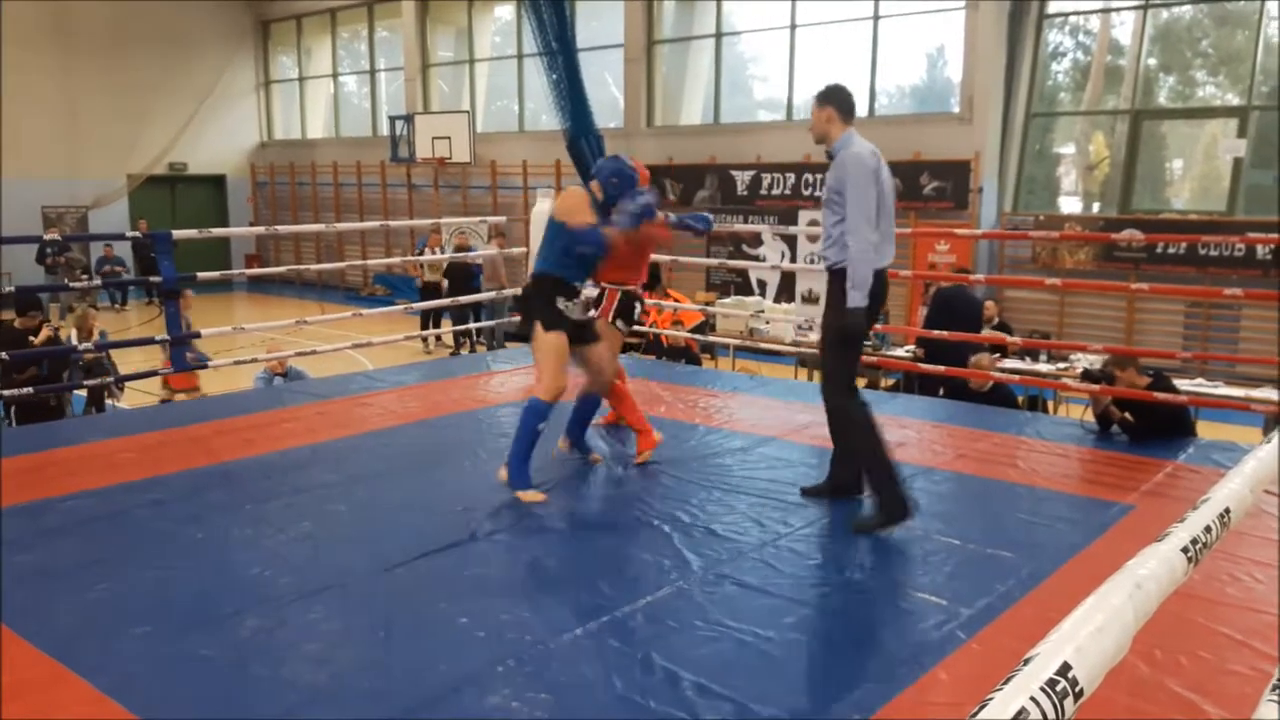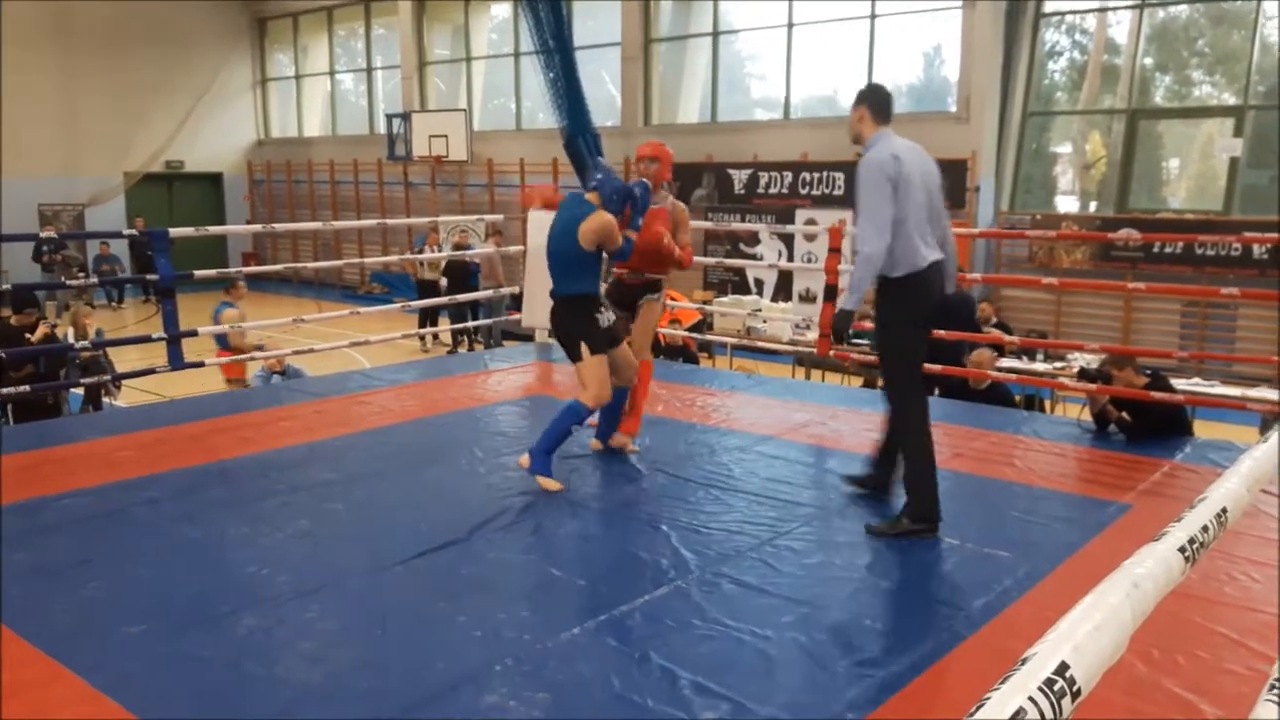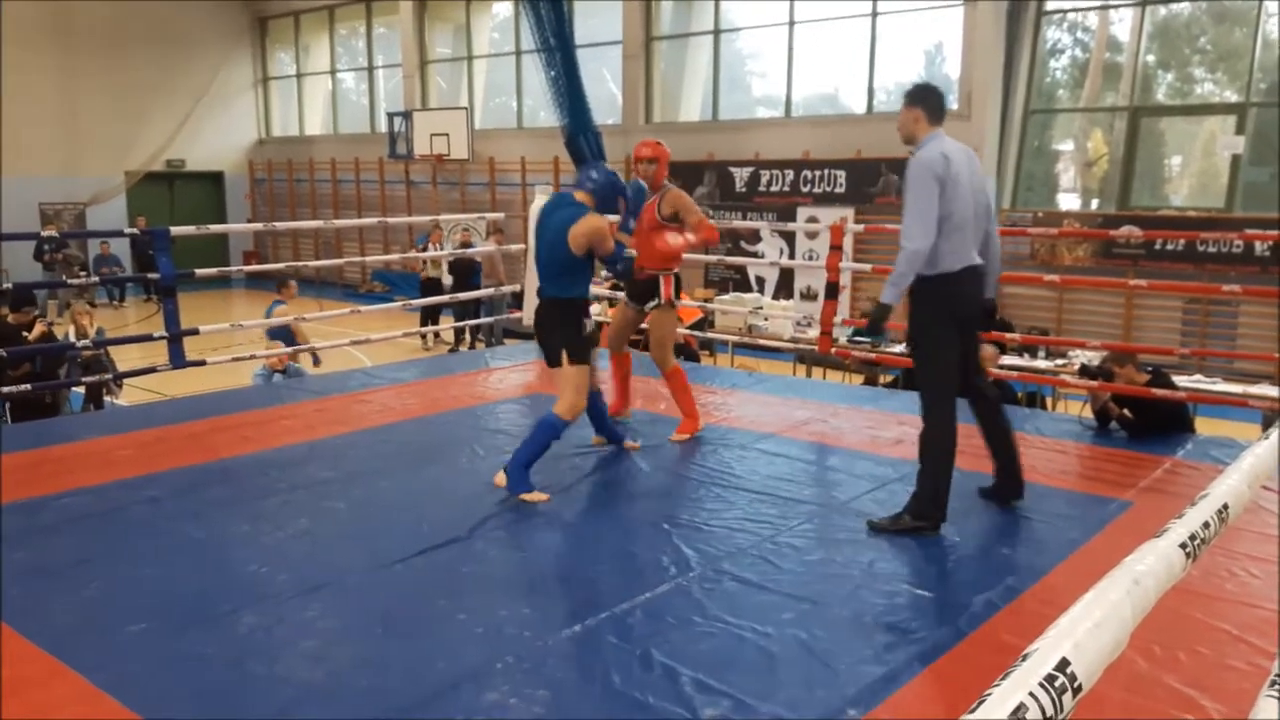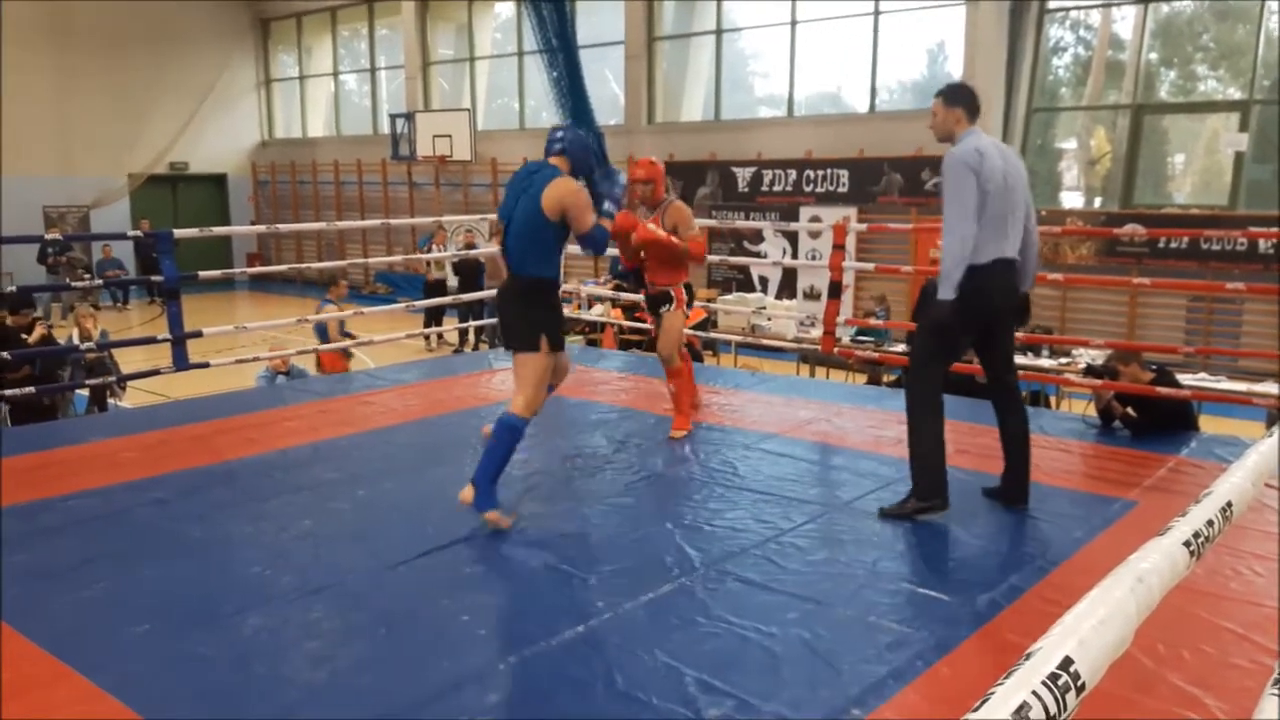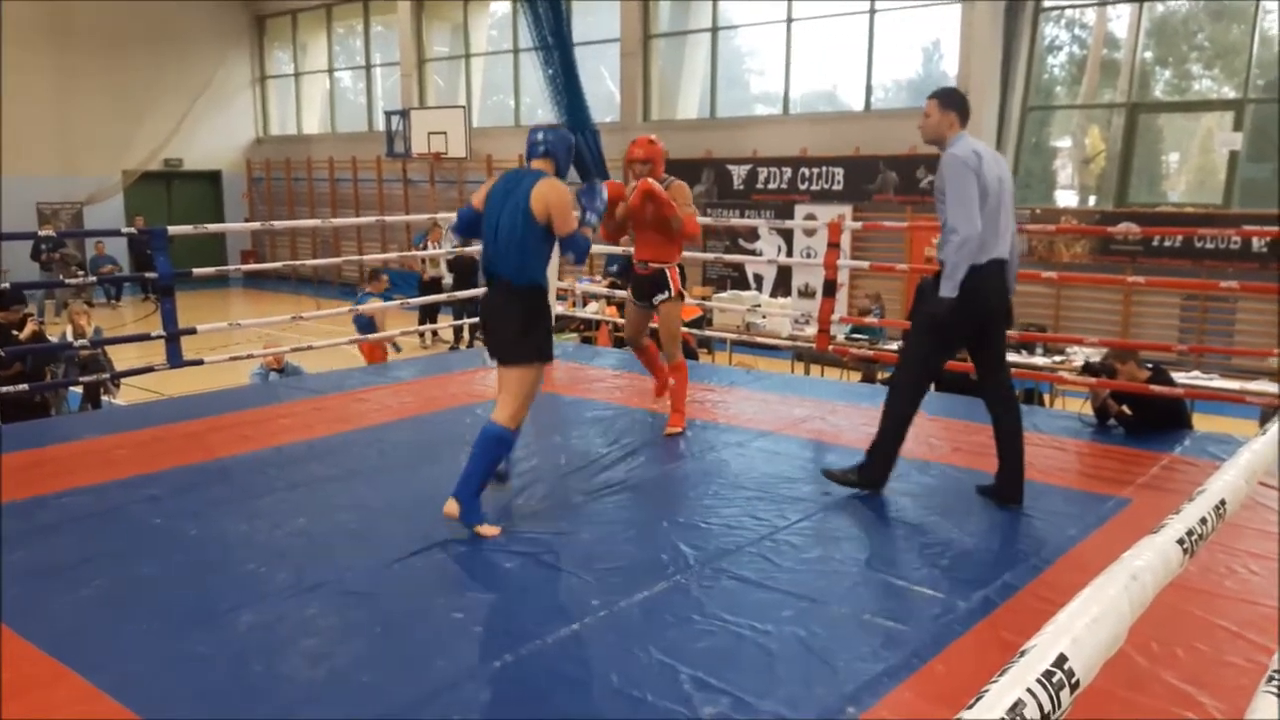
dt=0.3s
person 1, frame 1
left shoulder: (854, 158)
right shoulder: (852, 157)
left elbow: (862, 236)
left wrist: (856, 303)
left hip: (853, 285)
right hip: (851, 283)
left knee: (838, 388)
right knee: (841, 382)
left ankle: (890, 498)
right ankle: (844, 477)
person 1, frame 2
left shoulder: (876, 162)
right shoulder: (917, 155)
left elbow: (873, 243)
right elbow: (941, 226)
left wrist: (849, 304)
right wrist: (948, 284)
left hip: (900, 286)
right hip: (927, 279)
left knee: (905, 393)
right knee: (908, 386)
left ankle: (921, 511)
right ankle: (883, 472)
person 1, frame 3
left shoulder: (925, 161)
right shoulder: (968, 157)
left elbow: (918, 241)
right elbow: (989, 232)
left wrist: (888, 299)
right wrist: (988, 292)
left hip: (938, 288)
right hip: (969, 284)
left knee: (937, 396)
right knee: (974, 384)
left ankle: (926, 509)
right ankle: (1008, 479)
person 1, frame 4
left shoulder: (961, 157)
right shoulder: (1007, 155)
left elbow: (960, 232)
right elbow: (1028, 229)
left wrist: (945, 295)
right wrist: (1023, 287)
left hip: (972, 282)
right hip: (1004, 281)
left knee: (922, 376)
right knee: (1003, 383)
left ankle: (928, 490)
right ankle: (1015, 485)
person 1, frame 5
left shoulder: (957, 158)
right shoulder: (994, 160)
left elbow: (966, 231)
right elbow: (1007, 232)
left wrist: (947, 292)
right wrist: (1006, 291)
left hip: (967, 282)
right hip: (992, 282)
left knee: (912, 374)
right knee: (996, 383)
left ankle: (873, 470)
right ankle: (1009, 483)
person 2, frame 1
left shoulder: (603, 206)
right shoulder: (576, 198)
right elbow: (589, 244)
right wrist: (625, 219)
left hip: (567, 297)
right hip: (545, 297)
left knee: (605, 373)
right knee: (552, 385)
left ankle: (575, 438)
right ankle: (516, 469)
person 2, frame 2
left shoulder: (572, 200)
right shoulder: (601, 221)
right elbow: (623, 254)
right wrist: (638, 212)
left hip: (587, 308)
right hip: (577, 313)
left knee: (627, 371)
right knee: (596, 395)
left ankle: (606, 436)
right ankle: (537, 456)
person 2, frame 3
left shoulder: (556, 202)
right shoulder: (592, 224)
right elbow: (615, 261)
left hip: (564, 310)
right hip: (562, 318)
left knee: (588, 381)
right knee: (571, 406)
left ankle: (608, 432)
right ankle: (513, 473)
person 2, frame 4
left shoulder: (523, 175)
right shoulder: (570, 189)
right elbow: (595, 244)
right wrist: (610, 199)
left hip: (514, 291)
right hip: (535, 297)
left knee: (554, 371)
right knee: (528, 398)
left ankle: (503, 432)
right ankle: (480, 489)
person 2, frame 5
left shoulder: (500, 182)
right shoulder: (554, 191)
left elbow: (463, 226)
right elbow: (577, 253)
right wrist: (592, 211)
left hip: (496, 300)
right hip: (525, 304)
left knee: (517, 393)
right knee: (511, 408)
left ankle: (489, 463)
right ankle: (464, 500)
person 3, frame 1
left shoulder: (639, 212)
left hip: (616, 298)
right hip: (612, 296)
left knee: (601, 370)
right knee: (604, 363)
left ankle: (645, 434)
right ankle: (620, 410)
person 3, frame 2
left shoulder: (677, 210)
left elbow: (686, 260)
left wrist: (668, 247)
left hip: (651, 287)
right hip: (620, 283)
left knee: (638, 349)
left ankle: (629, 426)
person 3, frame 3
left shoulder: (675, 199)
right shoulder: (636, 198)
left elbow: (710, 233)
left wrist: (683, 240)
right wrist: (620, 237)
left hip: (662, 283)
right hip: (636, 279)
left knee: (661, 357)
right knee: (615, 342)
left ankle: (691, 418)
right ankle: (620, 403)
person 3, frame 4
left shoulder: (677, 210)
right shoulder: (639, 213)
left elbow: (699, 252)
right elbow: (631, 262)
left wrist: (664, 239)
right wrist: (622, 239)
left hip: (675, 292)
right hip: (653, 291)
left knee: (667, 352)
right knee: (673, 349)
left ankle: (682, 415)
right ankle: (690, 397)
person 3, frame 5
left shoulder: (676, 189)
right shoulder: (632, 191)
left elbow: (692, 233)
right elbow: (611, 236)
left wrist: (663, 201)
right wrist: (610, 208)
left hip: (666, 276)
right hip: (640, 274)
left knee: (671, 349)
right knee: (633, 339)
left ankle: (677, 413)
right ankle: (662, 378)
